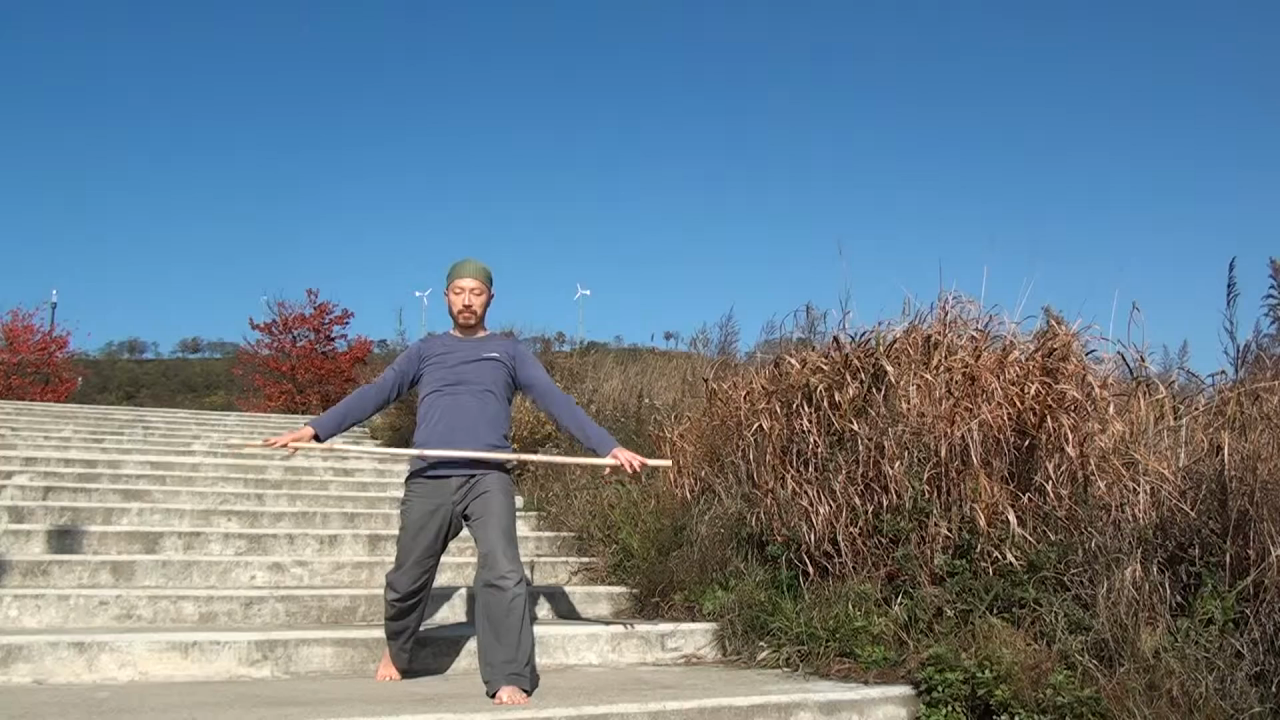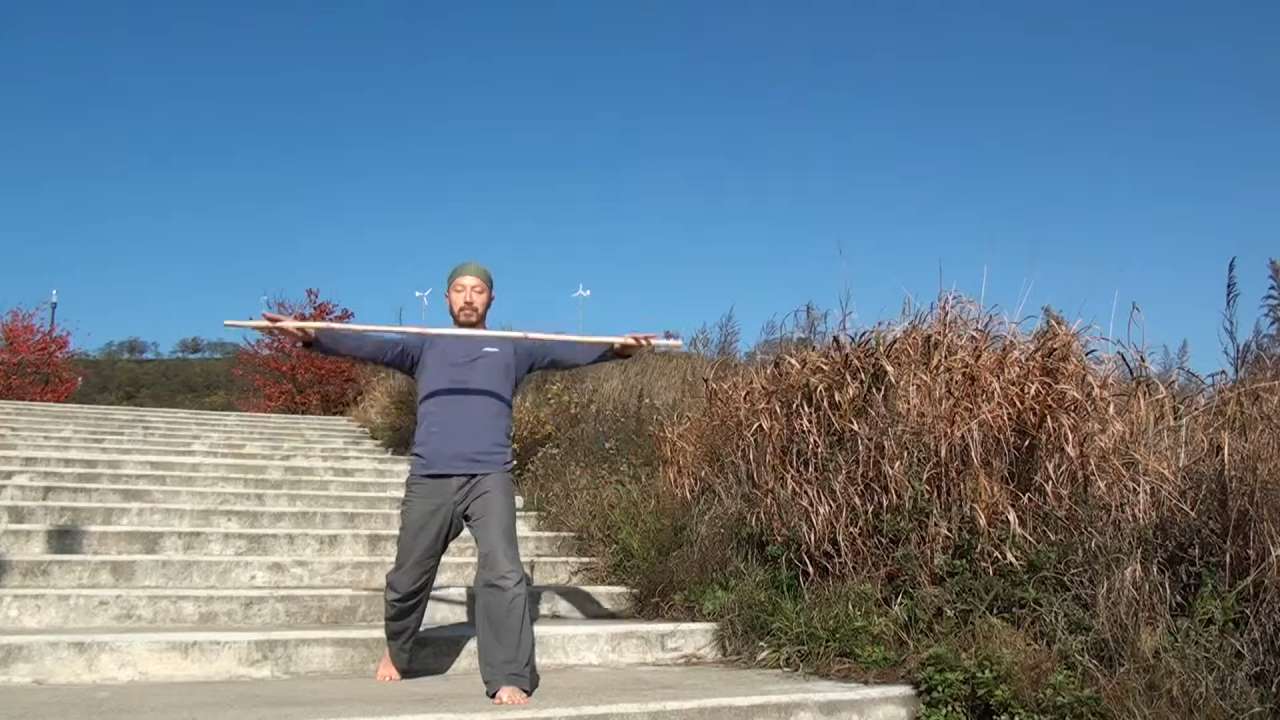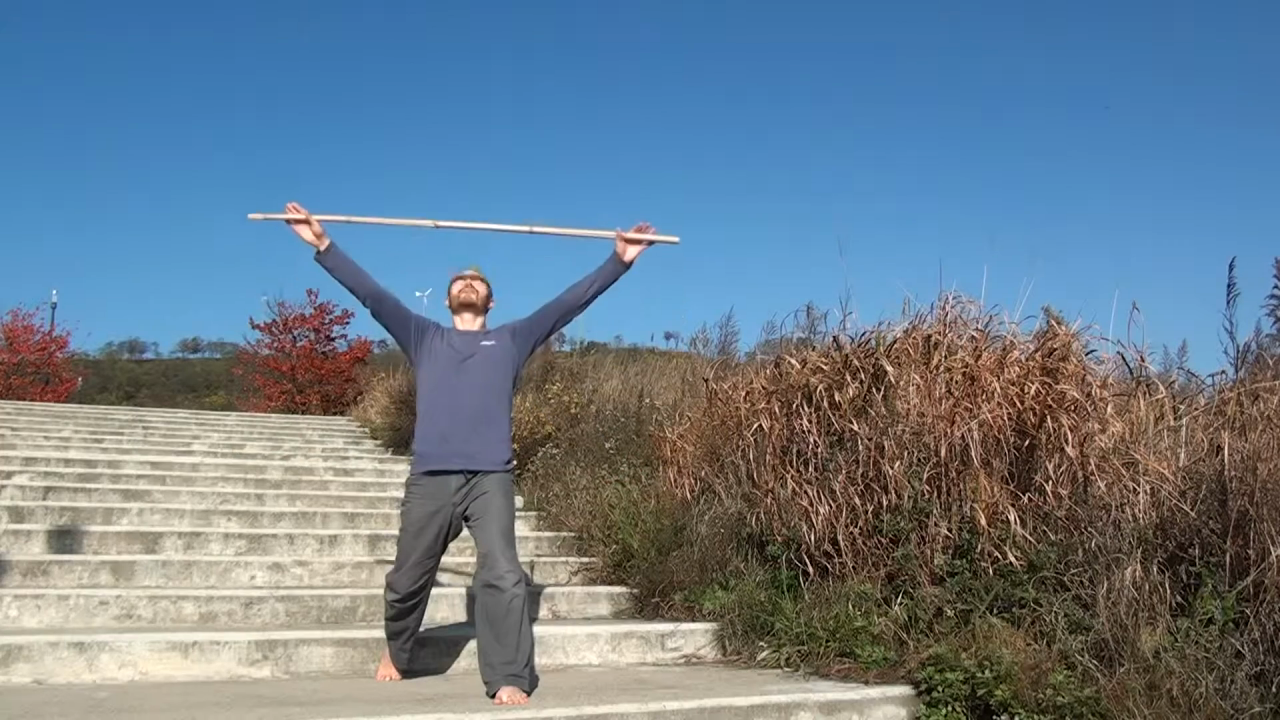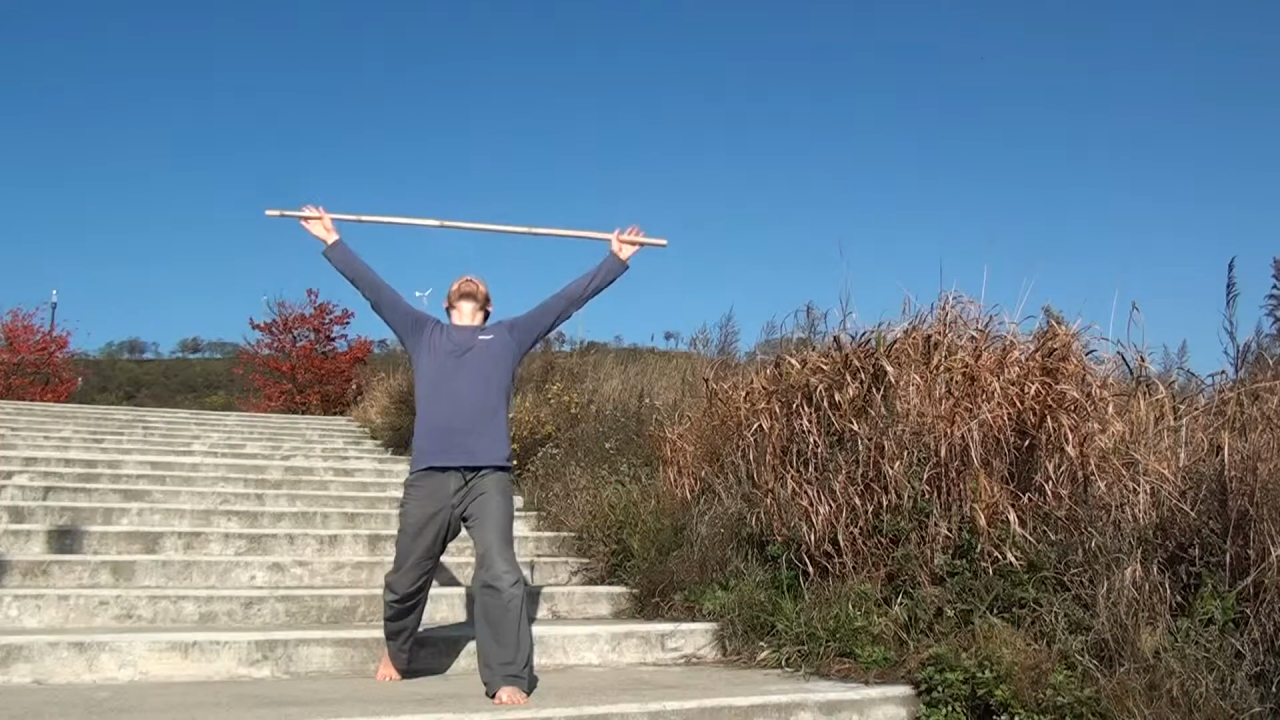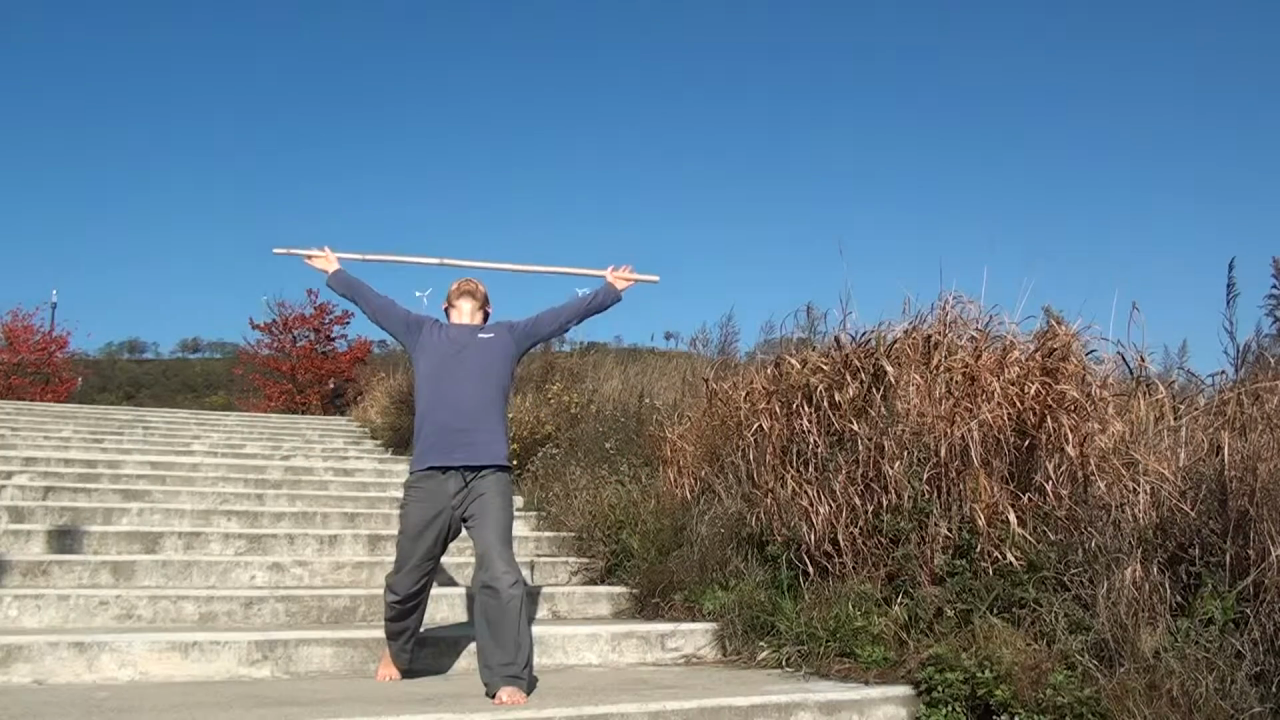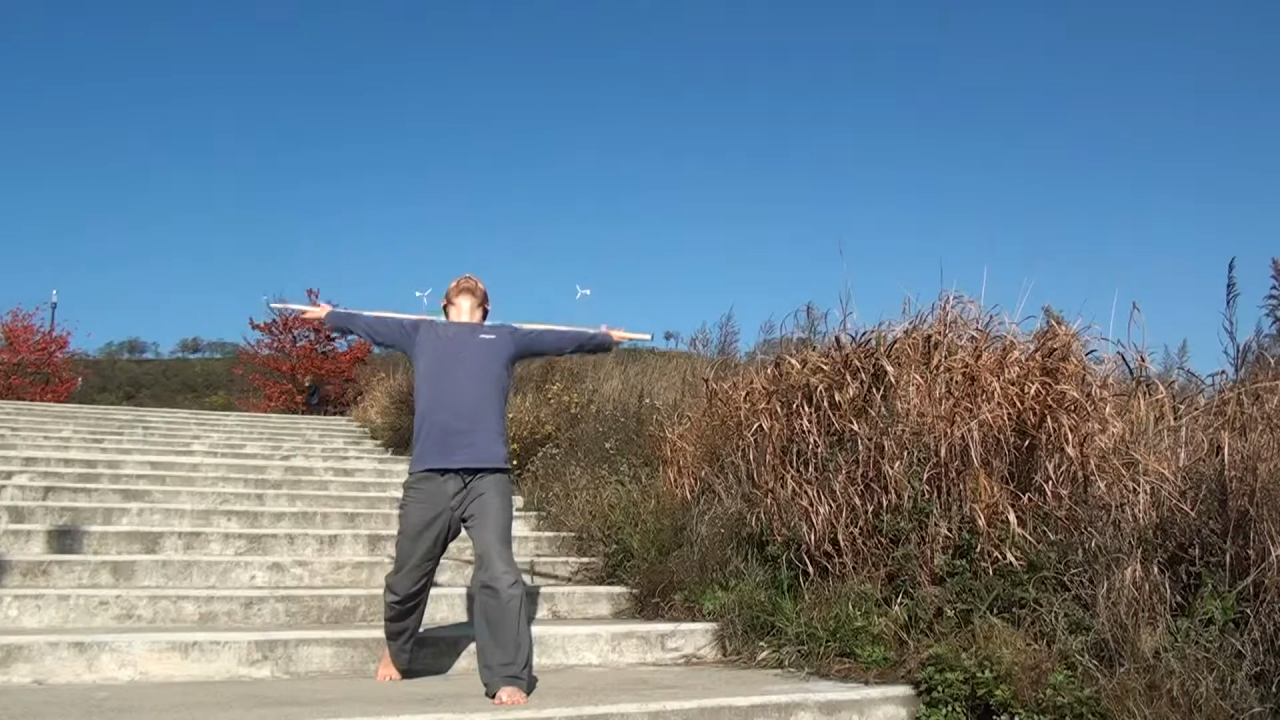
dt=0.4s
person 1, frame 1
left shoulder: (510, 351)
right shoulder: (425, 349)
left elbow: (554, 398)
right elbow: (377, 392)
left wrist: (608, 446)
right wrist: (314, 428)
left hip: (490, 479)
right hip: (428, 479)
left knee: (503, 575)
right knee: (407, 578)
left ankle: (509, 679)
right ankle: (396, 652)
person 1, frame 2
left shoulder: (513, 348)
right shoulder: (423, 346)
left elbow: (564, 354)
right elbow: (370, 347)
left wrist: (613, 350)
right wrist: (310, 337)
left hip: (490, 478)
right hip: (429, 479)
left knee: (503, 574)
right knee: (408, 577)
left ankle: (509, 679)
right ankle: (396, 652)
person 1, frame 3
left shoulder: (511, 340)
right shoulder: (423, 337)
left elbow: (572, 301)
right elbow: (371, 293)
left wrist: (619, 260)
right wrist: (322, 244)
left hip: (491, 478)
right hip: (430, 479)
left knee: (502, 576)
right knee: (408, 578)
left ankle: (510, 680)
right ankle: (396, 654)
person 1, frame 4
left shoulder: (509, 337)
right shoulder: (422, 333)
left elbow: (568, 299)
right elbow: (372, 287)
left wrist: (616, 260)
right wrist: (332, 240)
left hip: (489, 476)
right hip: (429, 476)
left knee: (500, 576)
right knee: (407, 578)
left ankle: (510, 679)
right ankle: (395, 655)
person 1, frame 5
left shoulder: (507, 336)
right shoulder: (423, 333)
left elbow: (565, 314)
right elbow: (371, 302)
left wrist: (610, 288)
right wrist: (334, 272)
left hip: (489, 475)
right hip: (429, 476)
left knee: (500, 575)
right knee: (408, 578)
left ankle: (509, 679)
right ankle: (396, 654)
person 1, frame 6
left shoulder: (505, 338)
right shoulder: (422, 334)
left elbow: (561, 340)
right elbow: (368, 324)
left wrist: (603, 338)
right wrist: (330, 315)
left hip: (488, 476)
right hip: (429, 475)
left knee: (499, 576)
right knee: (407, 577)
left ankle: (509, 680)
right ankle: (396, 653)
